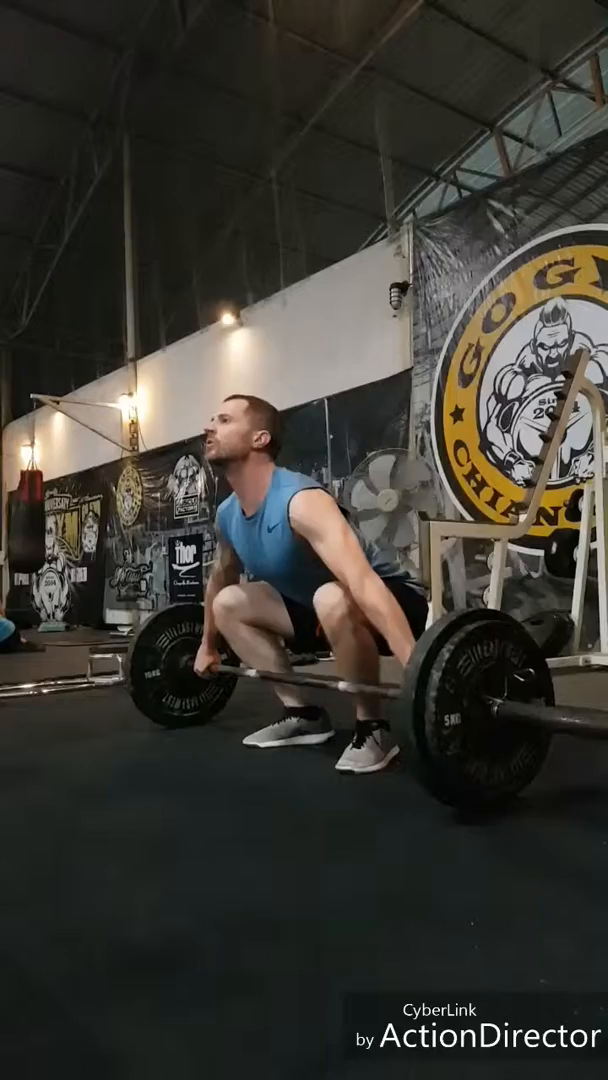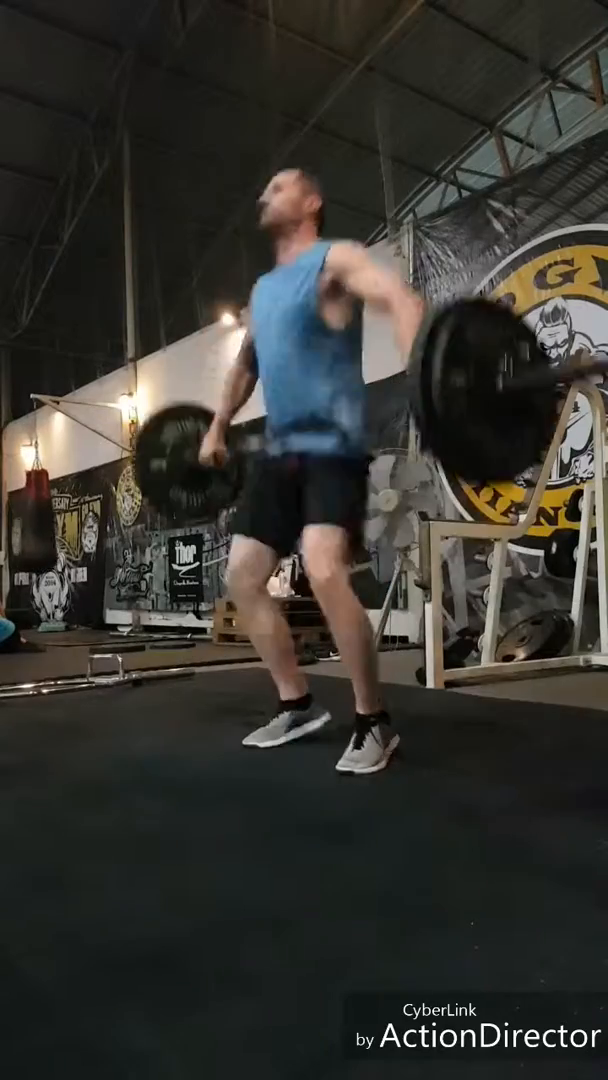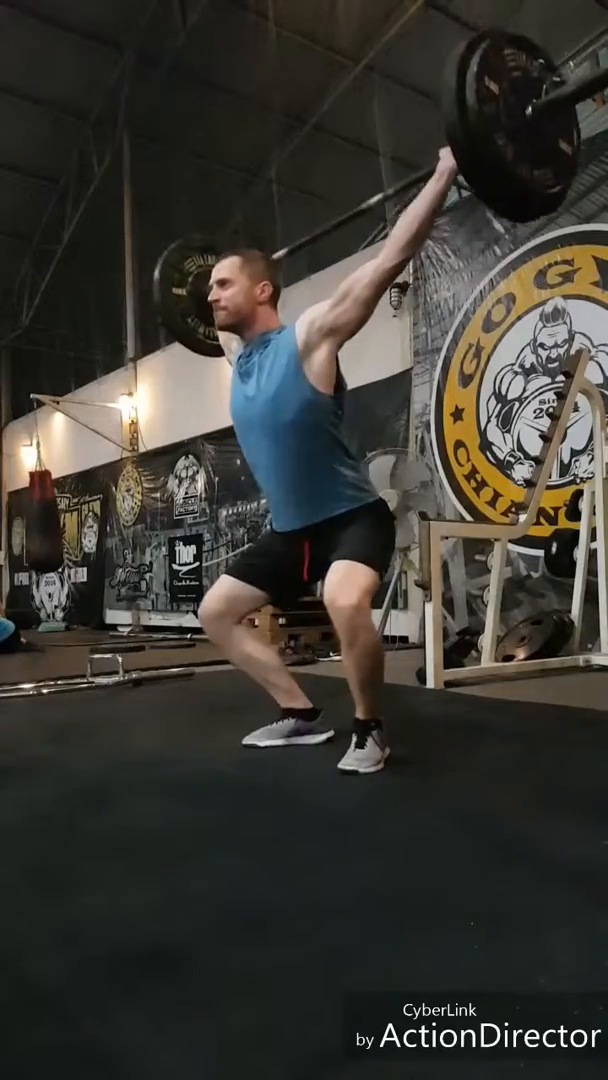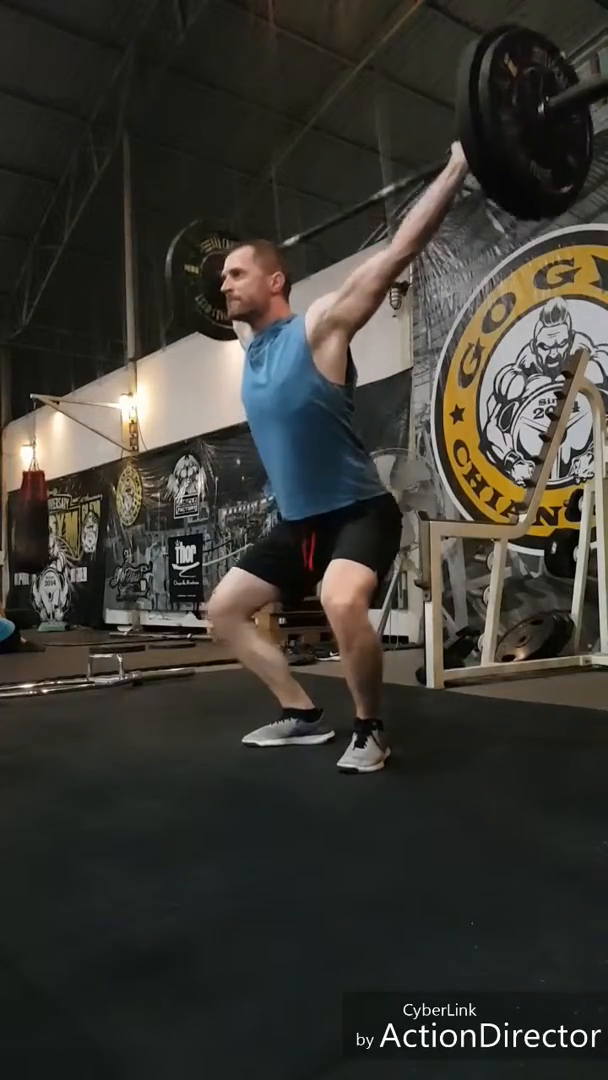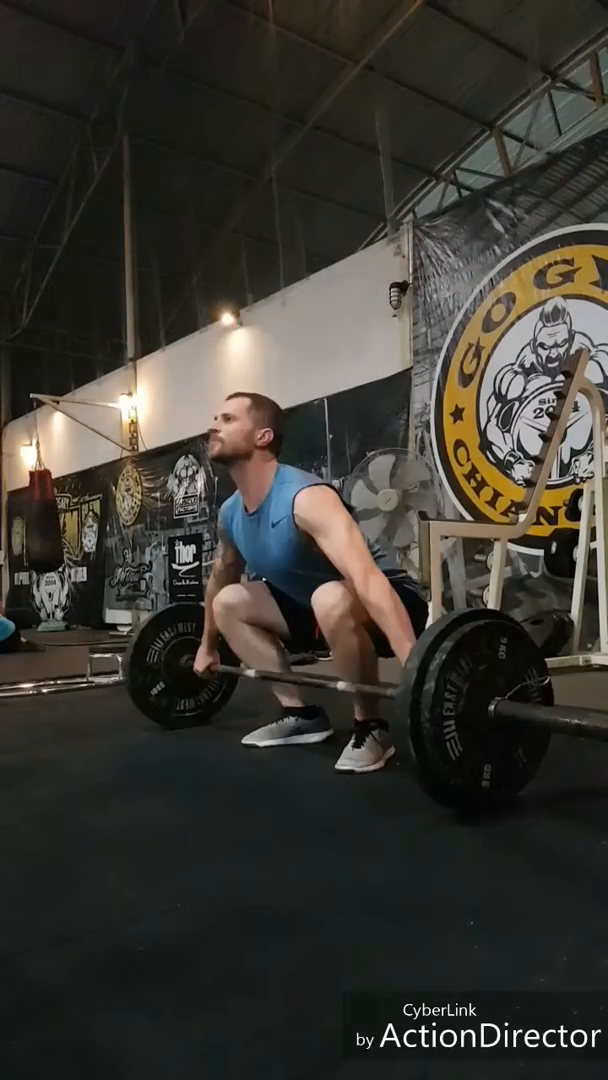
dt=0.7s
person 1, frame 1
left shoulder: (301, 502)
right shoulder: (228, 514)
left elbow: (363, 584)
right elbow: (220, 578)
right wrist: (207, 646)
left hip: (391, 602)
left knee: (334, 602)
right knee: (227, 604)
left ankle: (373, 729)
right ankle: (302, 713)
person 1, frame 2
left shoulder: (333, 261)
right shoulder: (263, 287)
left elbow: (396, 299)
right elbow: (246, 363)
right wrist: (216, 431)
left hip: (332, 447)
right hip: (280, 450)
left knee: (324, 574)
right knee: (242, 576)
left ankle: (371, 720)
right ankle: (295, 707)
person 1, frame 3
left shoulder: (309, 336)
right shoulder: (242, 356)
left elbow: (390, 258)
right elbow: (221, 325)
left wrist: (445, 172)
left hip: (351, 517)
right hip: (290, 529)
left knee: (346, 602)
right knee: (215, 611)
left ankle: (369, 729)
right ankle: (302, 715)
person 1, frame 4
left shoulder: (318, 328)
right shoulder: (255, 344)
left elbow: (398, 252)
right elbow: (240, 312)
left wrist: (457, 165)
left hip: (358, 510)
right hip: (298, 519)
left knee: (342, 602)
right knee: (224, 608)
left ankle: (370, 732)
right ankle: (304, 714)
person 1, frame 5
left shoulder: (305, 499)
right shoulder: (231, 513)
left elbow: (367, 579)
right elbow: (220, 579)
right wrist: (207, 646)
left hip: (385, 604)
left knee: (333, 601)
right knee: (228, 604)
left ankle: (371, 728)
right ankle: (300, 713)
